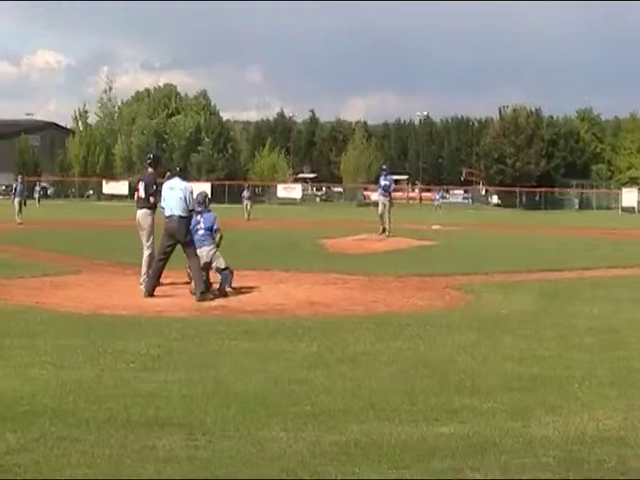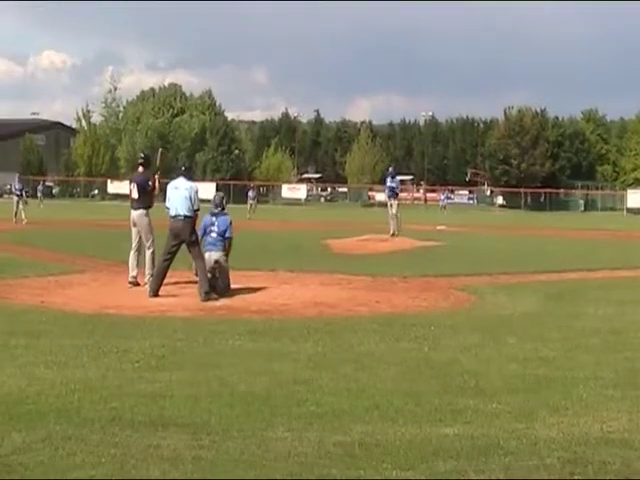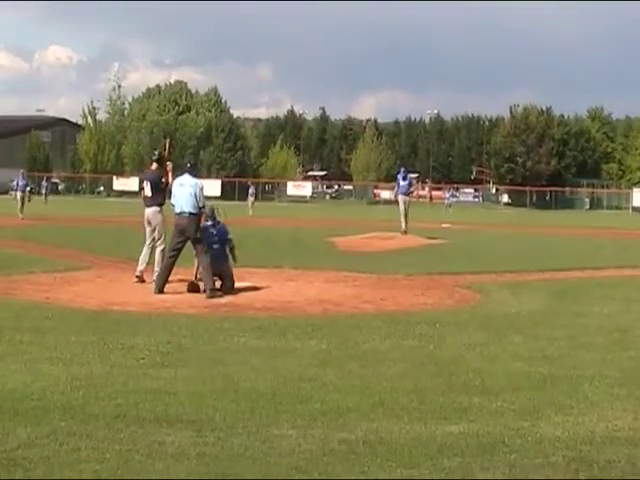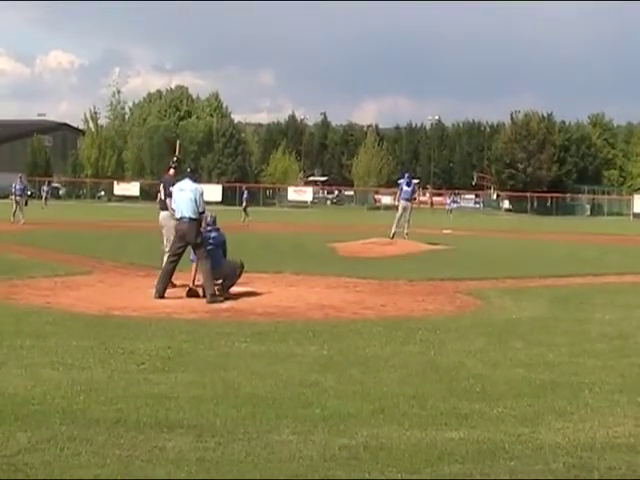
dt=0.7s
person 1, frame 1
left shoulder: (165, 185)
right shoulder: (186, 186)
left elbow: (163, 206)
right elbow: (191, 210)
left wrist: (169, 217)
right wrist: (188, 223)
left hip: (168, 223)
right hip: (181, 223)
left knee: (161, 257)
right knee: (193, 257)
left ankle: (148, 289)
right ankle: (200, 292)
person 1, frame 2
left shoulder: (170, 185)
right shoulder: (191, 186)
left elbow: (168, 206)
right elbow: (195, 210)
left wrist: (174, 218)
left hip: (173, 223)
right hip: (187, 223)
left knee: (166, 257)
right knee: (198, 257)
left ankle: (153, 289)
right ankle: (205, 292)
person 1, frame 3
left shoulder: (176, 182)
right shoulder: (196, 183)
left elbow: (173, 203)
right elbow: (201, 206)
left wrist: (180, 212)
right wrist: (198, 221)
left hip: (178, 220)
right hip: (192, 220)
left knee: (171, 254)
right knee: (202, 254)
left ankle: (158, 286)
right ankle: (210, 289)
person 1, frame 4
left shoulder: (176, 187)
right shoulder: (197, 188)
left elbow: (174, 208)
right elbow: (201, 211)
left wrist: (181, 218)
right wrist: (199, 225)
left hip: (179, 225)
right hip: (192, 225)
left knee: (171, 258)
right knee: (202, 259)
left ankle: (159, 291)
right ankle: (210, 294)
person 2, frame 1
left shoulder: (141, 177)
right shoulder: (152, 178)
left elbow: (135, 197)
right elbow: (152, 200)
right wrist: (158, 196)
left hip: (138, 212)
right hip: (147, 213)
left knee: (147, 246)
right knee: (148, 247)
left ankle: (149, 276)
right ankle: (144, 280)
person 2, frame 2
left shoulder: (133, 177)
right shoulder: (146, 176)
left elbow: (131, 195)
right elbow: (155, 192)
right wrist: (156, 180)
left hip: (133, 212)
right hip: (142, 212)
left knee: (135, 247)
right knee: (149, 247)
left ankle: (132, 278)
right ankle: (149, 278)
person 2, frame 3
left shoulder: (145, 175)
right shoulder: (158, 174)
left elbow: (142, 194)
right elbow: (170, 185)
right wrist: (169, 172)
left hip: (147, 210)
right hip: (156, 210)
left knee: (148, 243)
right knee: (160, 245)
left ankle: (139, 272)
right ankle: (157, 276)
person 2, frame 4
left shoulder: (163, 179)
right shoulder: (172, 180)
left elbow: (159, 198)
right elbow: (168, 201)
right wrist: (175, 214)
left hip: (162, 214)
right hip: (168, 215)
left knee: (167, 248)
